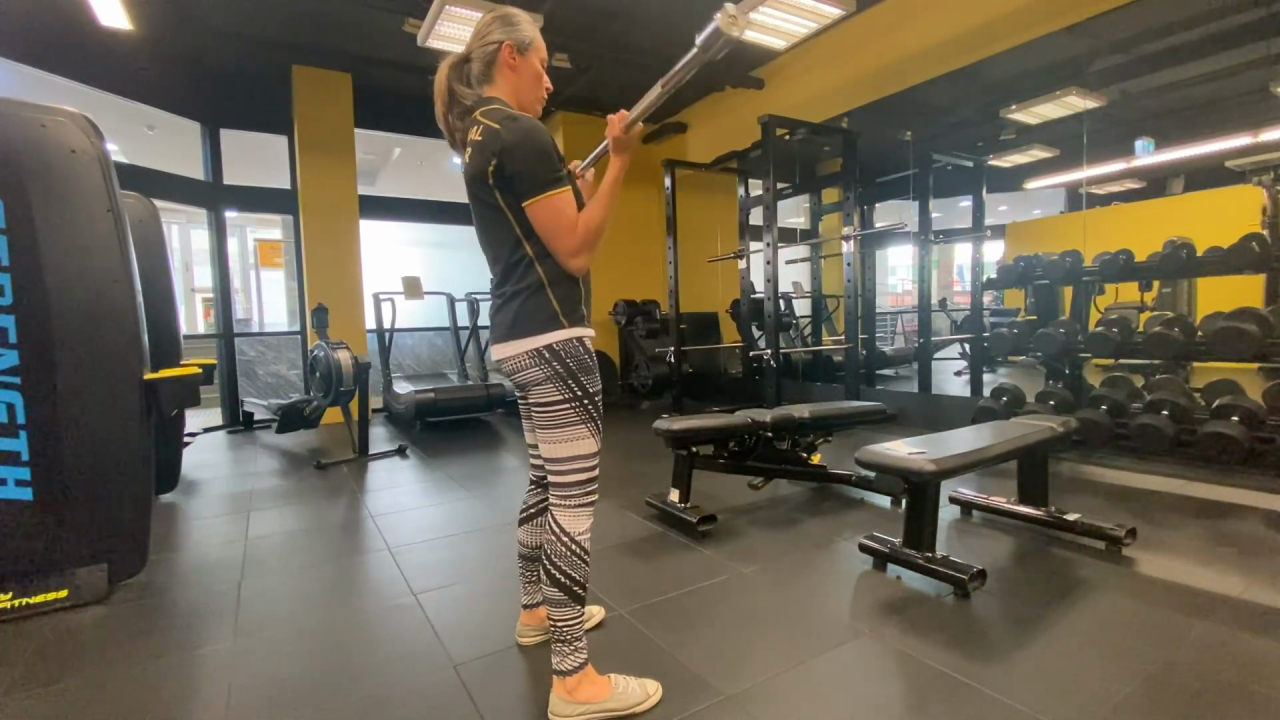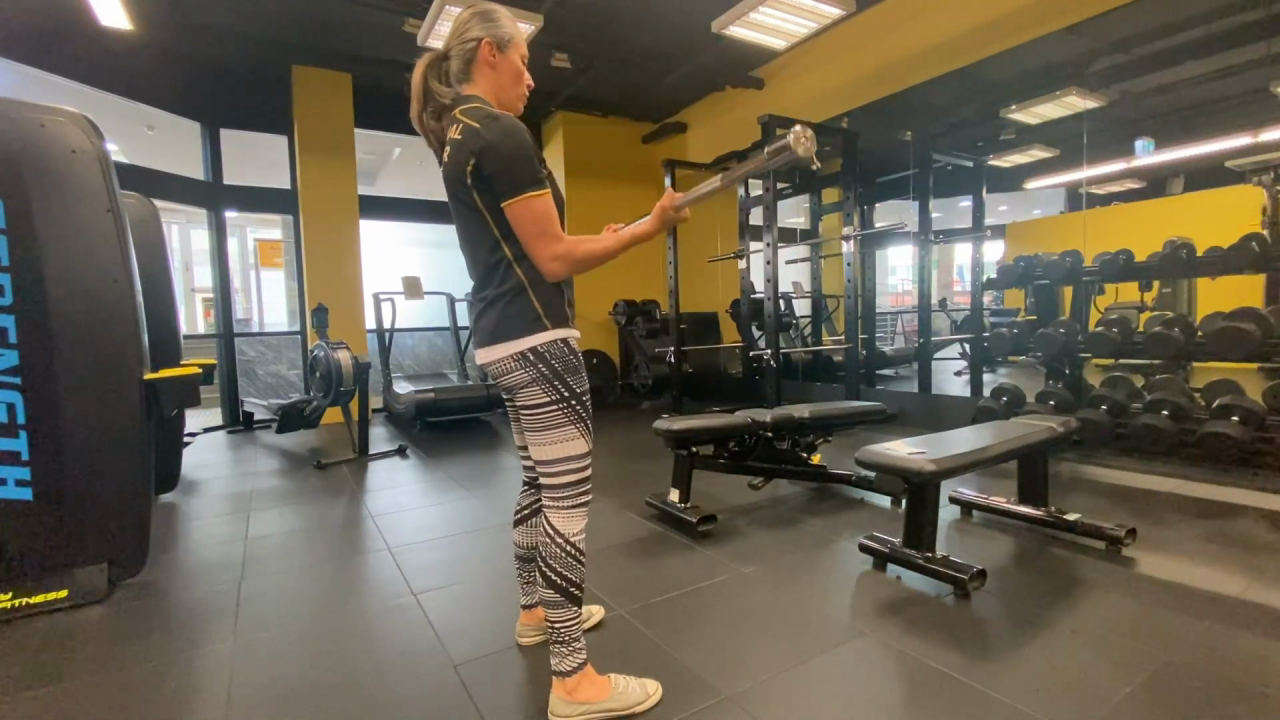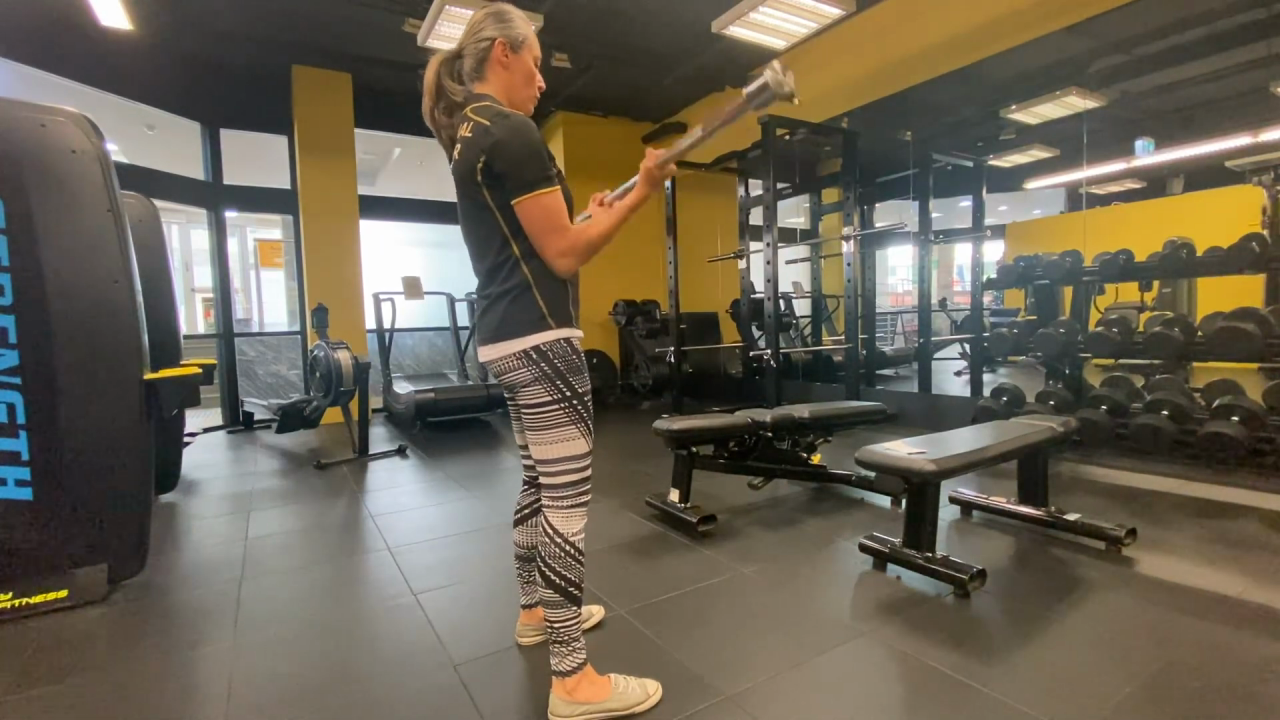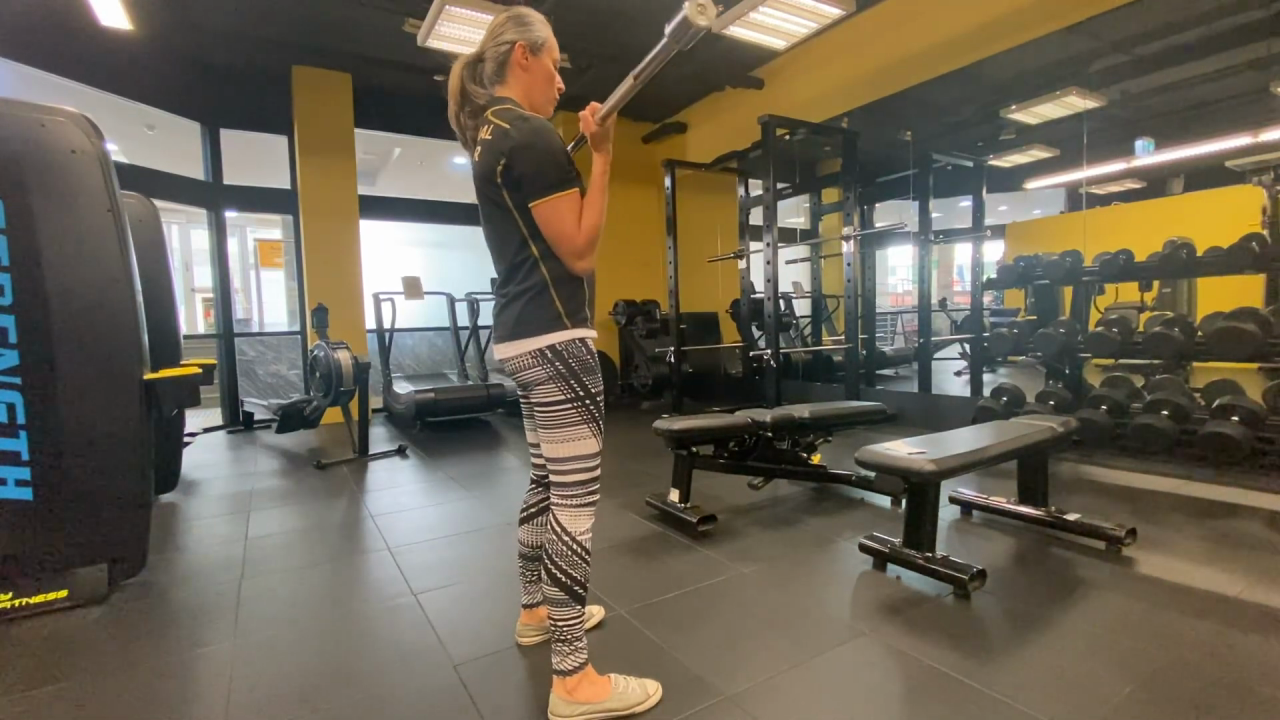
dt=0.4s
person 1, frame 1
left shoulder: (479, 136)
right shoulder: (521, 135)
right elbow: (575, 254)
left wrist: (576, 194)
right wrist: (619, 164)
left hip: (517, 334)
right hip: (551, 337)
left knee: (546, 480)
right knee: (574, 496)
left ankle: (536, 609)
person 1, frame 2
left shoulder: (459, 136)
right shoulder: (502, 134)
right elbow: (552, 258)
left wrist: (600, 238)
right wrist: (644, 229)
left hip: (501, 337)
right hip: (536, 339)
left knee: (539, 481)
right knee: (568, 497)
left ankle: (535, 611)
person 1, frame 3
left shoulder: (468, 134)
right shoulder: (511, 132)
right elbow: (562, 255)
left wrist: (581, 213)
right wrist: (639, 194)
left hip: (506, 334)
right hip: (539, 337)
left knee: (538, 480)
right knee: (568, 496)
left ankle: (534, 610)
person 1, frame 4
left shoulder: (491, 135)
right shoulder: (531, 134)
right elbow: (579, 254)
left wrist: (576, 166)
right wrist: (603, 158)
left hip: (522, 333)
right hip: (554, 337)
left knee: (546, 478)
right knee: (575, 495)
left ankle: (536, 609)
